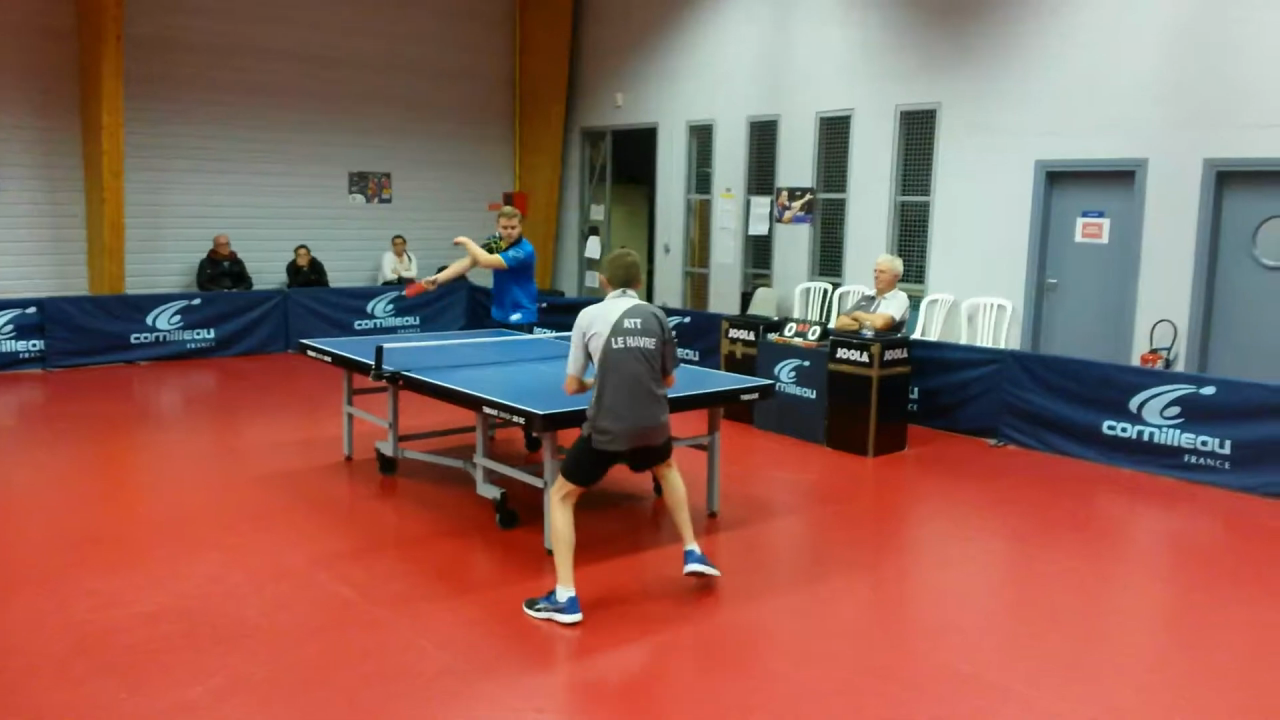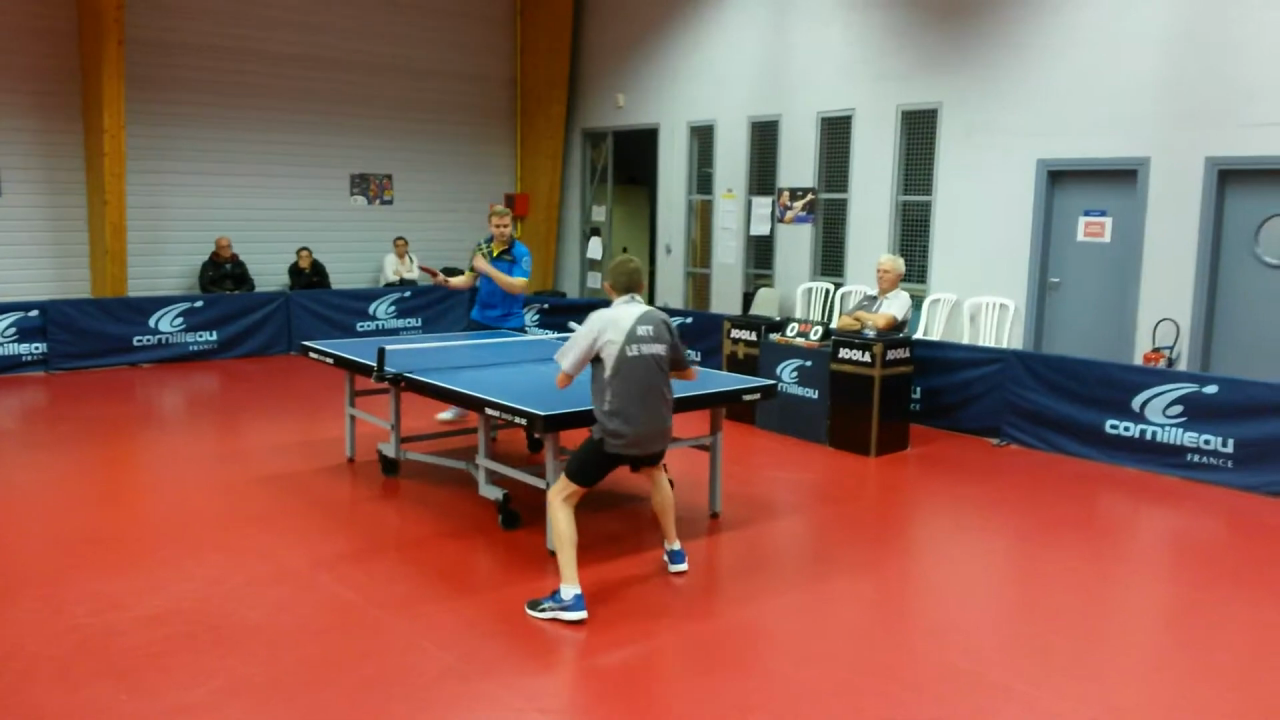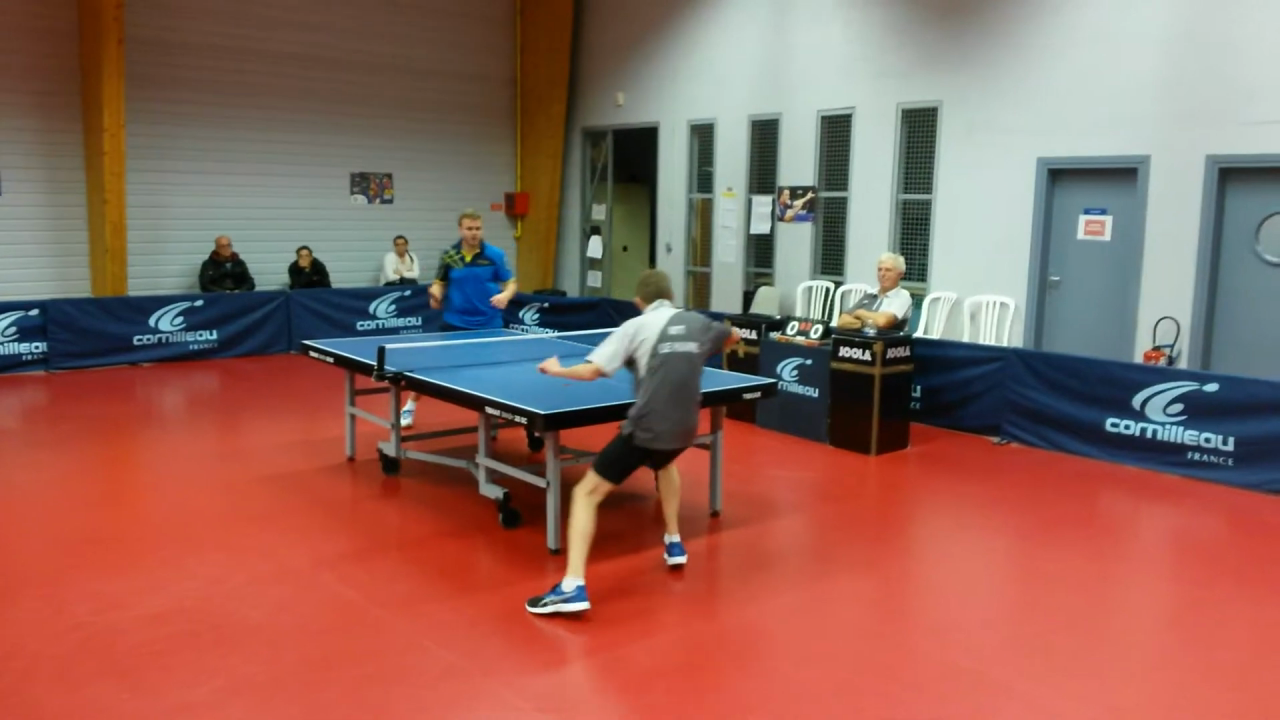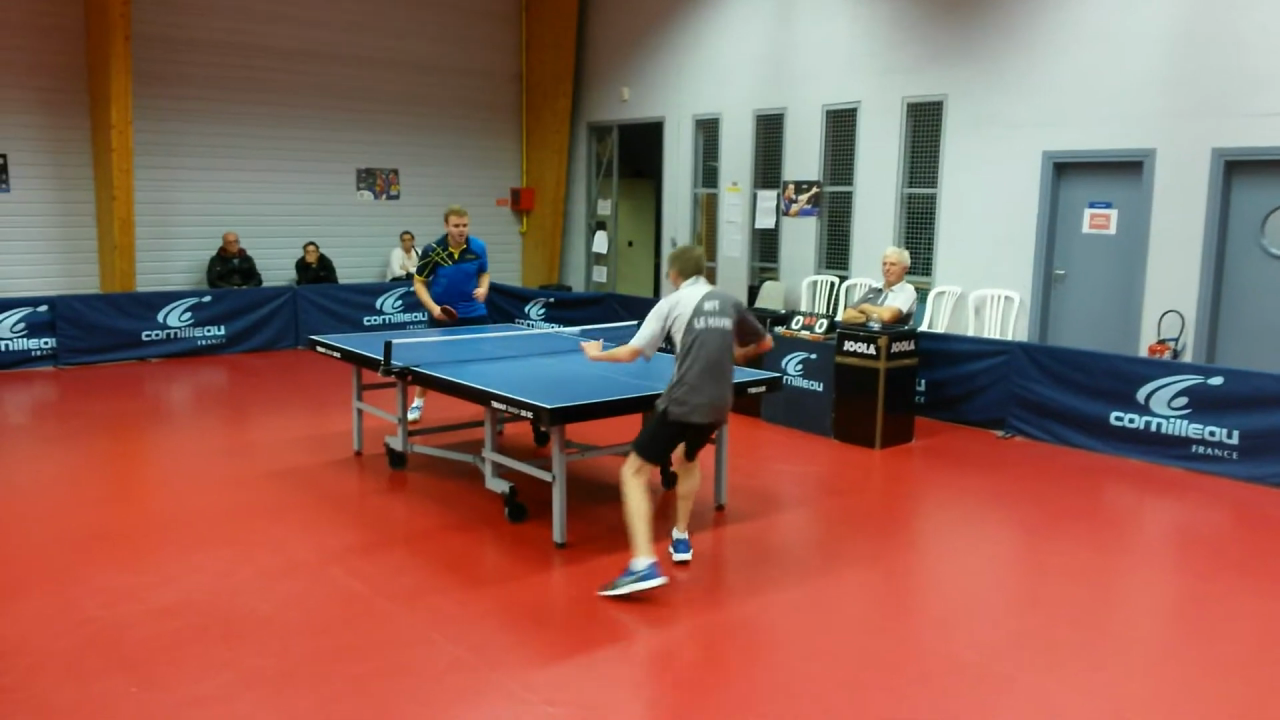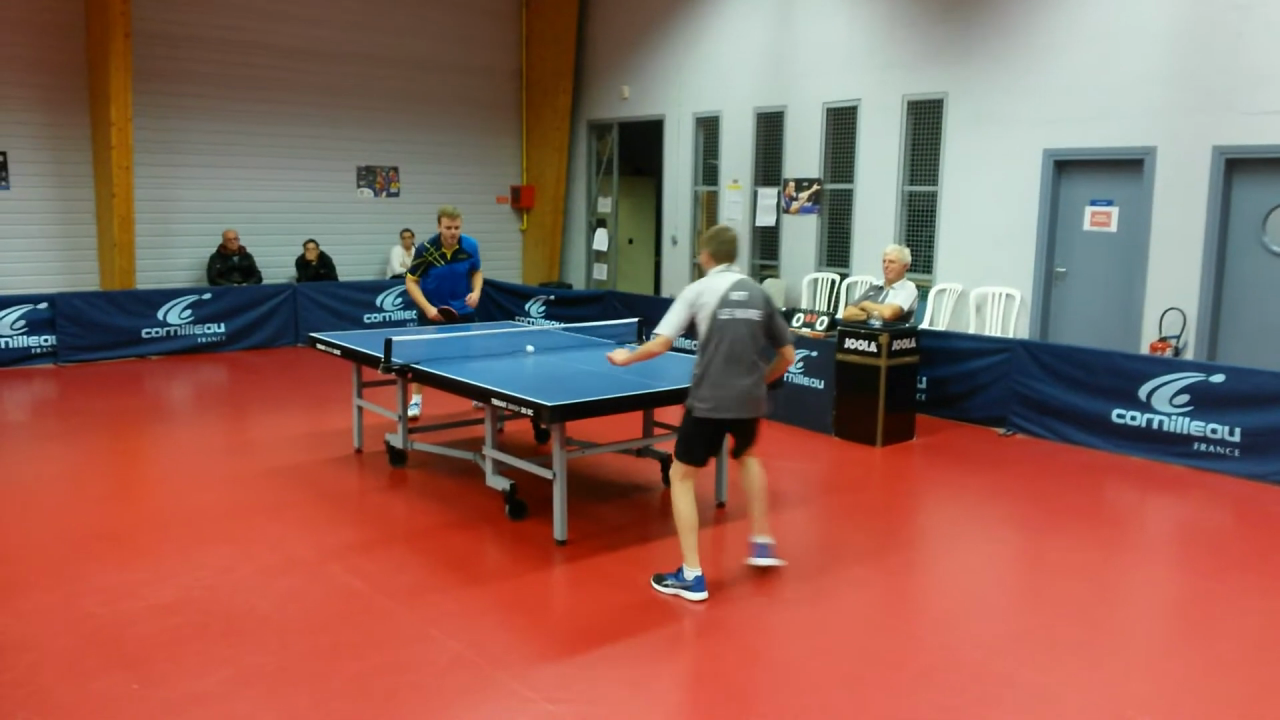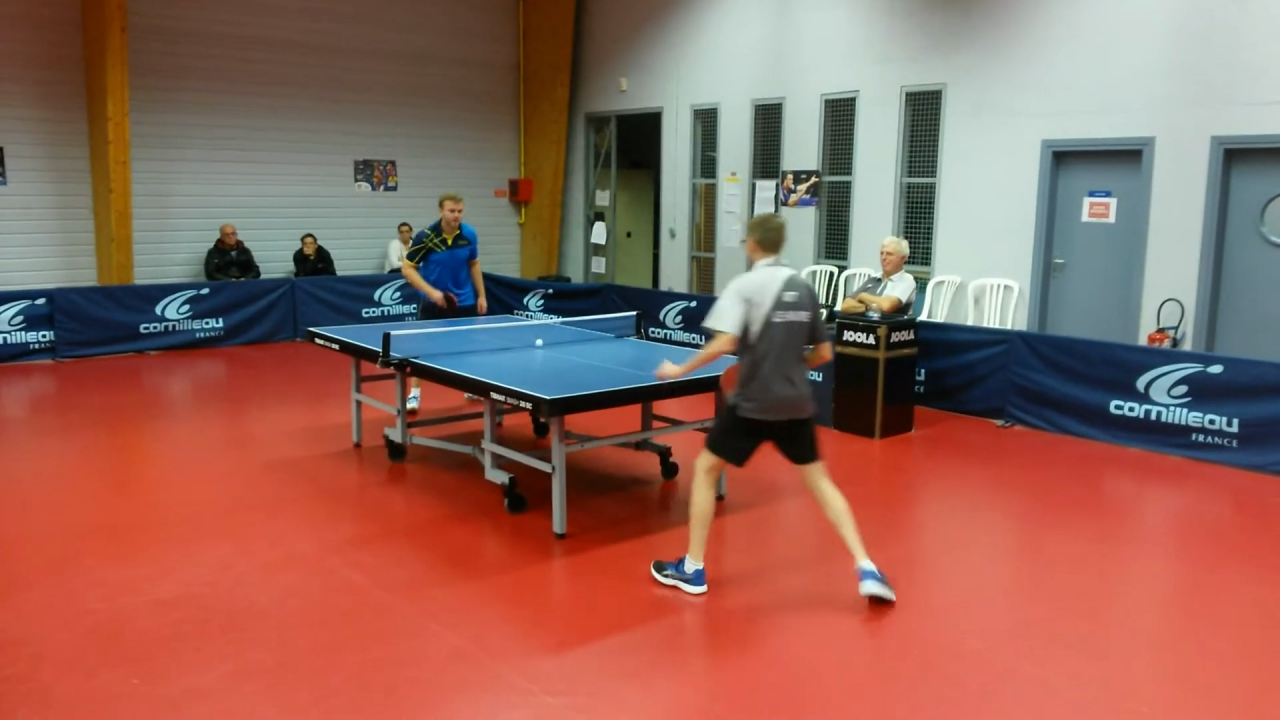
dt=0.2s
person 1, frame 1
left shoulder: (589, 316)
right shoulder: (656, 317)
left elbow: (571, 386)
right elbow: (668, 380)
left hip: (606, 430)
right hip: (651, 426)
left knee: (561, 496)
right knee: (667, 469)
left ankle: (565, 597)
right ankle: (692, 552)
person 1, frame 2
left shoulder: (599, 320)
right shoulder: (663, 321)
left elbow: (562, 380)
right elbow: (688, 373)
left wrist: (595, 363)
left hip: (614, 435)
right hip: (657, 431)
left knee: (560, 497)
right knee: (654, 472)
left ankle: (570, 595)
right ankle: (674, 550)
person 1, frame 3
left shoulder: (635, 327)
right shoulder: (697, 323)
left elbow: (593, 371)
right elbow: (731, 336)
left wrist: (557, 370)
left hip: (647, 428)
right hip: (684, 429)
left knee: (585, 494)
right knee: (663, 463)
left ankle: (572, 587)
right ankle: (674, 543)
person 1, frame 4
left shoulder: (672, 303)
right shoulder: (730, 303)
left elbow: (633, 351)
right elbow: (765, 343)
left wrist: (597, 353)
left hip: (681, 405)
right hip: (717, 406)
left knee: (633, 473)
right knee: (687, 458)
left ankle: (644, 565)
right ankle: (680, 539)
person 1, frame 5
left shoulder: (698, 290)
right shoulder: (759, 293)
left elbow: (660, 344)
right elbow: (787, 355)
left wrist: (627, 357)
left hip: (708, 402)
right hip: (750, 401)
left knee: (681, 478)
right knee: (747, 459)
left ankle: (692, 575)
right ankle: (761, 543)
person 1, frame 6
left shoulder: (744, 285)
right shoulder: (804, 287)
left elbow: (725, 343)
right elbow: (823, 354)
left wrist: (682, 369)
left hip: (751, 403)
right hip: (796, 404)
left knee: (705, 469)
right knee: (819, 479)
left ankle: (693, 568)
right ankle: (867, 571)
person 2, frame 1
left shoulder: (525, 250)
right shoulder: (494, 241)
left elbow: (488, 262)
right elbow: (466, 263)
left wrist: (468, 242)
right wrist: (437, 278)
left hip: (520, 316)
right hip: (499, 314)
person 2, frame 2
left shoulder: (521, 253)
right shoulder: (482, 248)
left elbow: (519, 288)
right elbow: (468, 280)
left wrist: (489, 269)
right wrist: (447, 281)
left hip: (510, 322)
right hip: (480, 318)
right ankle: (459, 407)
person 2, frame 3
left shoulder: (495, 255)
right shoulder: (449, 255)
left elbow: (510, 284)
right elbow: (439, 284)
left wrist: (504, 296)
right wrist: (435, 294)
left hip: (488, 325)
right hip: (455, 322)
right ankle: (410, 408)
person 2, frame 4
left shoulder: (478, 247)
right shoulder: (432, 251)
right elbow: (419, 282)
left wrist: (483, 288)
right wrist: (432, 306)
left hip: (474, 313)
right hip: (443, 314)
right ankle: (417, 404)
person 2, frame 5
left shoulder: (470, 246)
right shoulder: (425, 249)
left elbow: (477, 273)
right elbow: (411, 282)
left wrist: (476, 293)
right wrist: (427, 308)
left hip: (462, 310)
right hip: (433, 310)
right ankle: (415, 401)
person 2, frame 6
left shoulder: (469, 234)
right shoulder: (425, 237)
right elbow: (407, 269)
left wrist: (481, 295)
right wrist: (430, 291)
left hip: (464, 301)
right hip: (434, 301)
right ankle: (414, 394)
